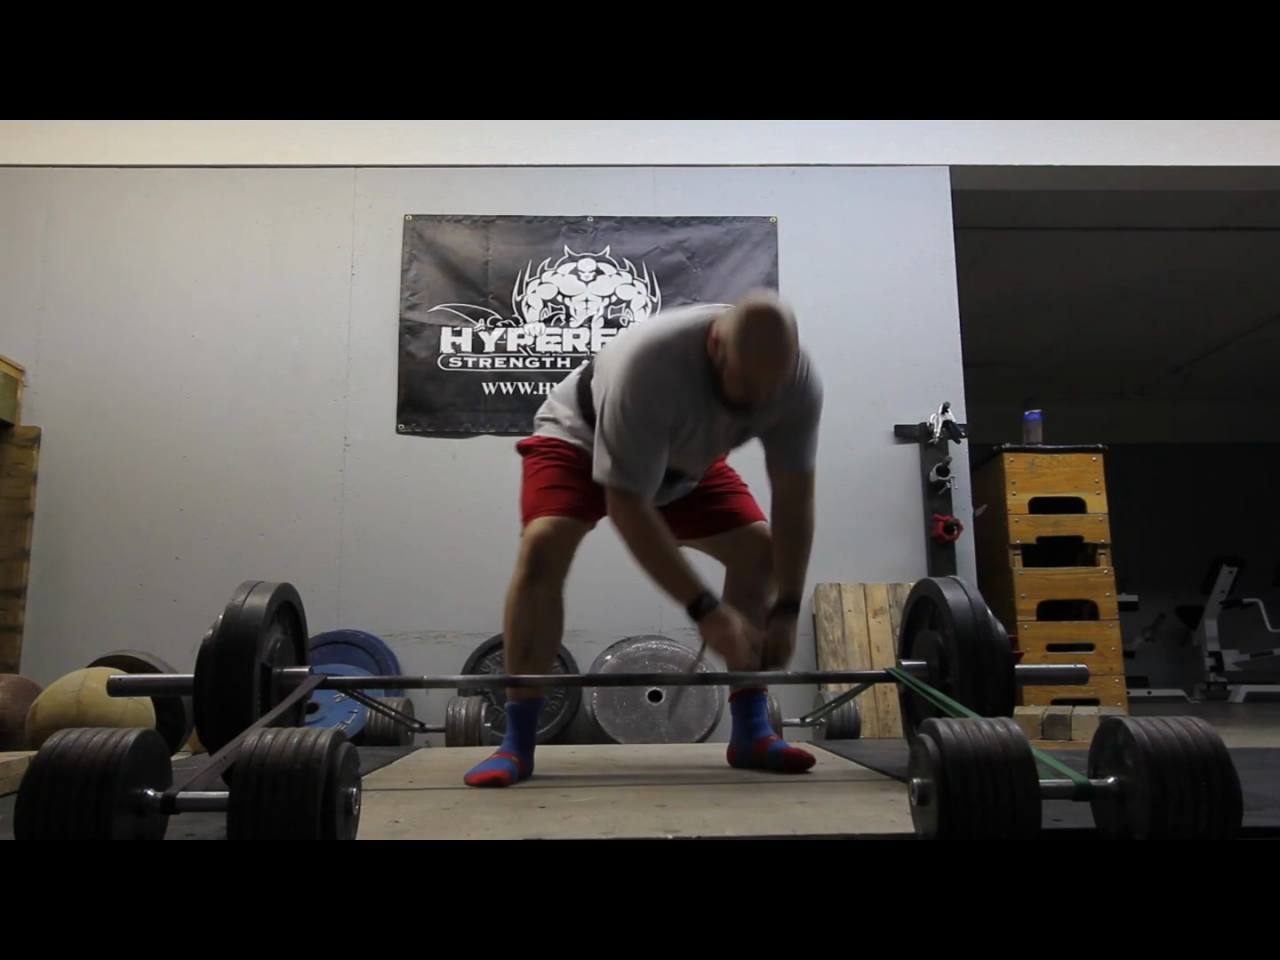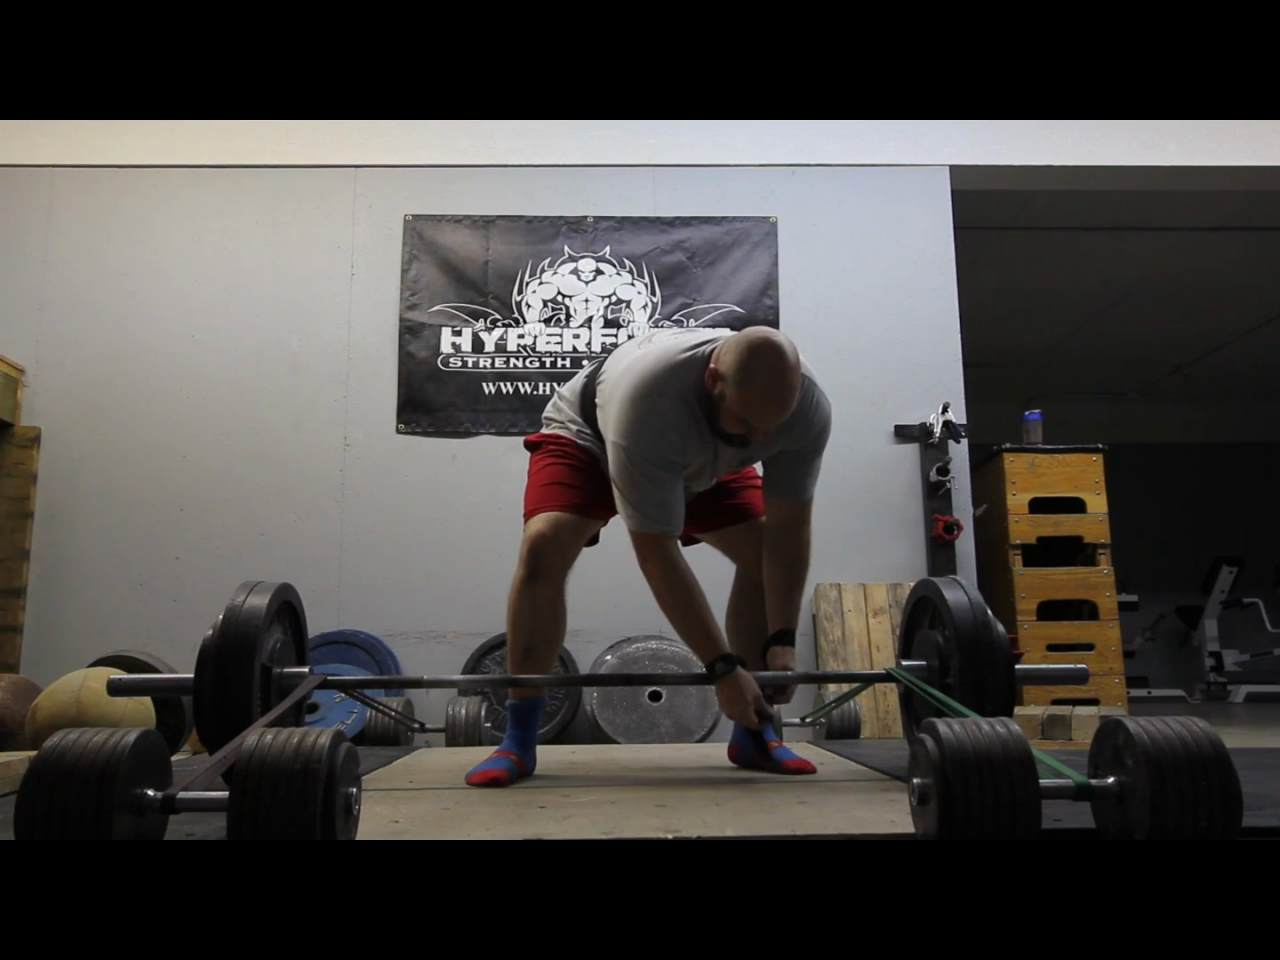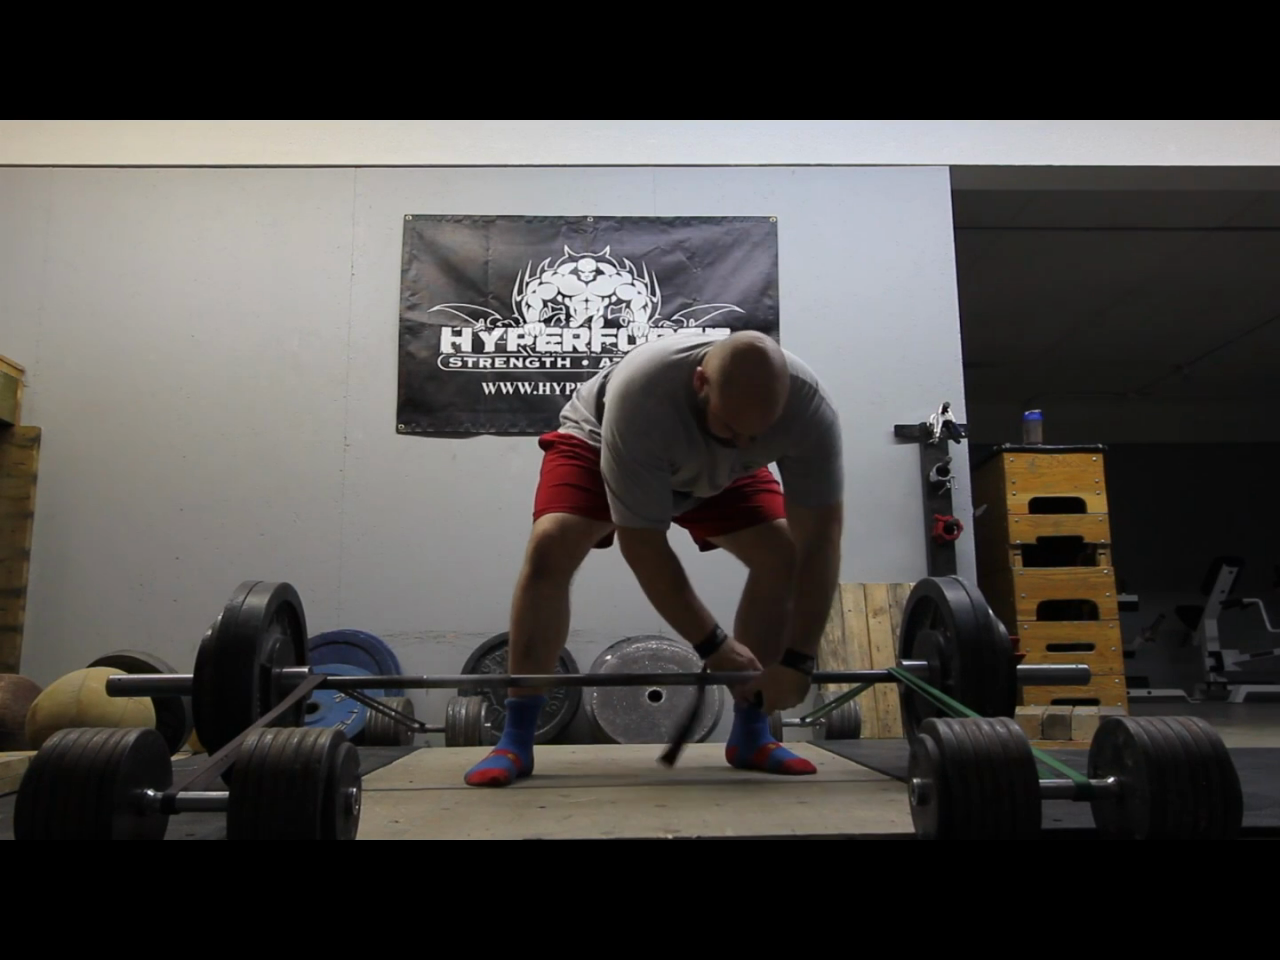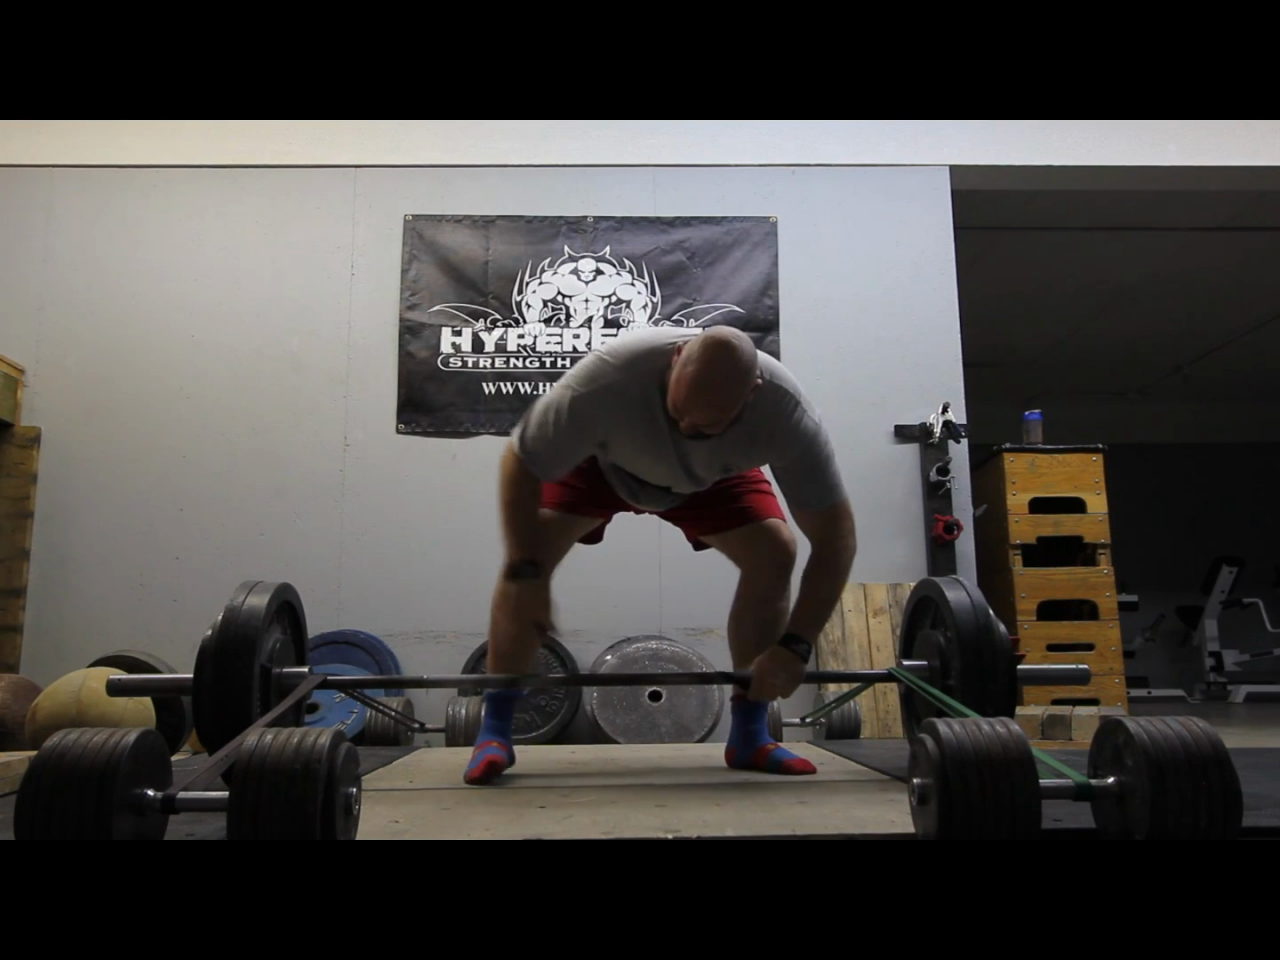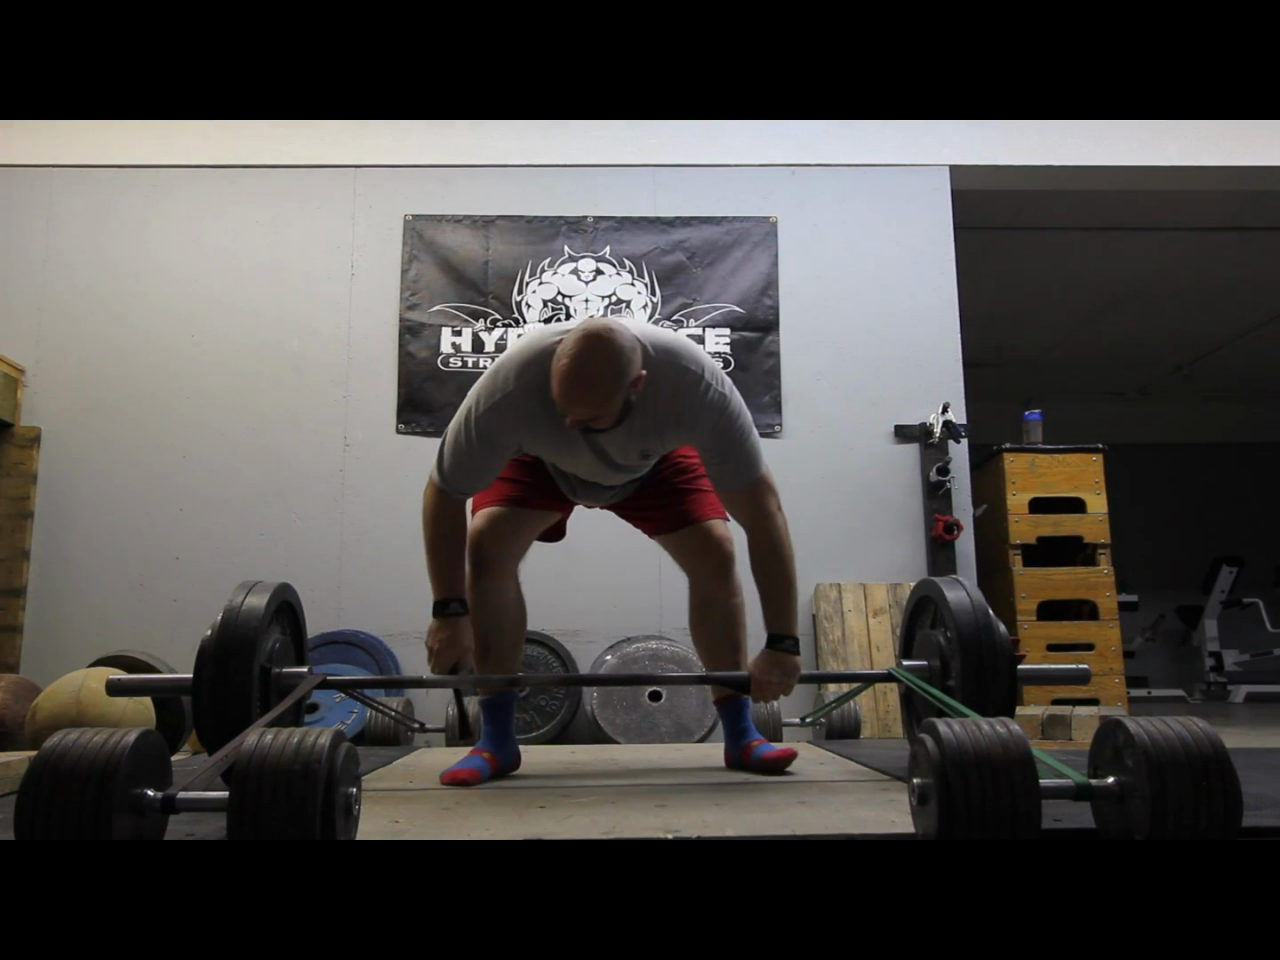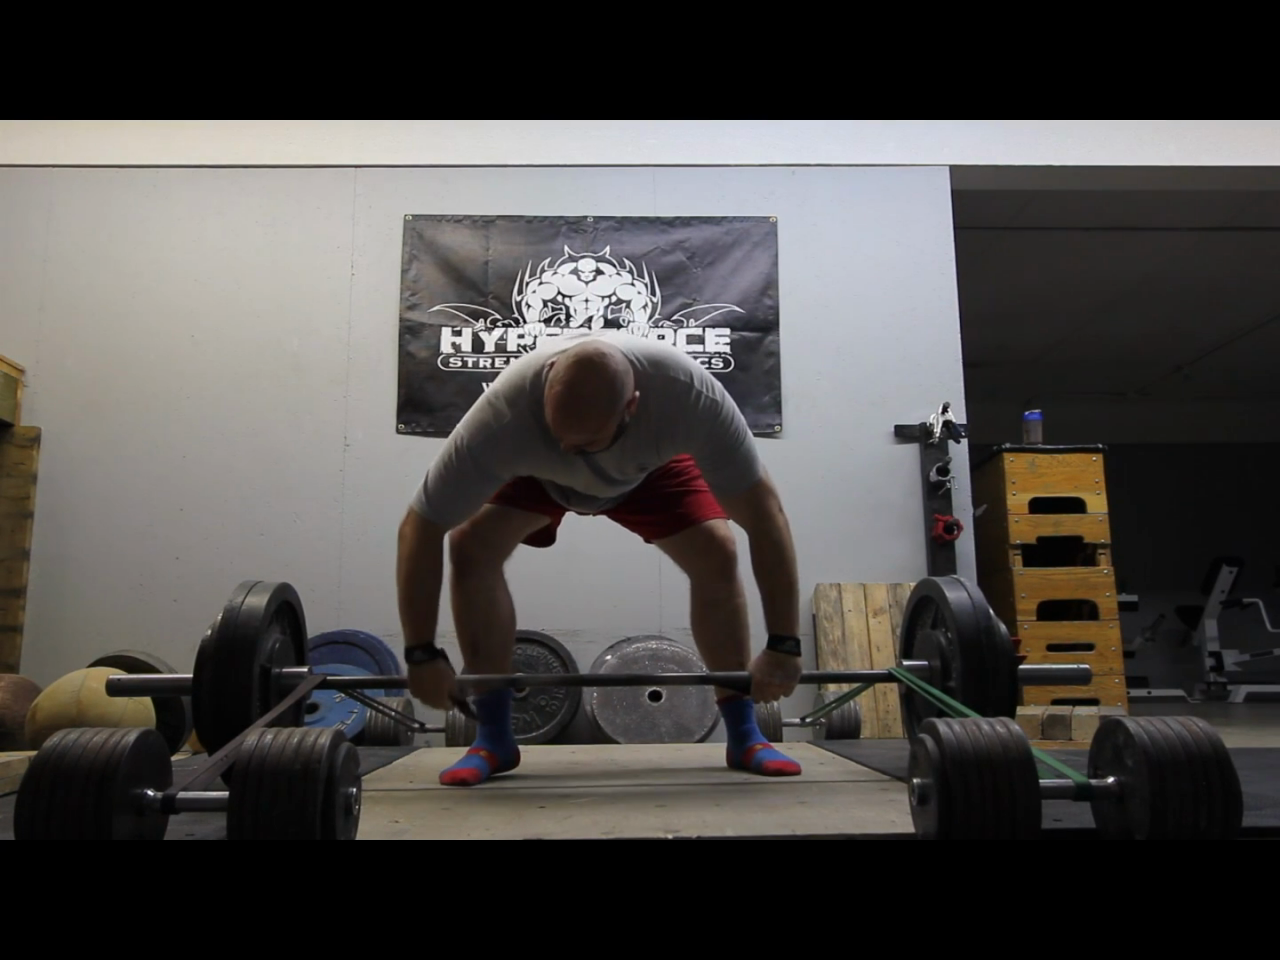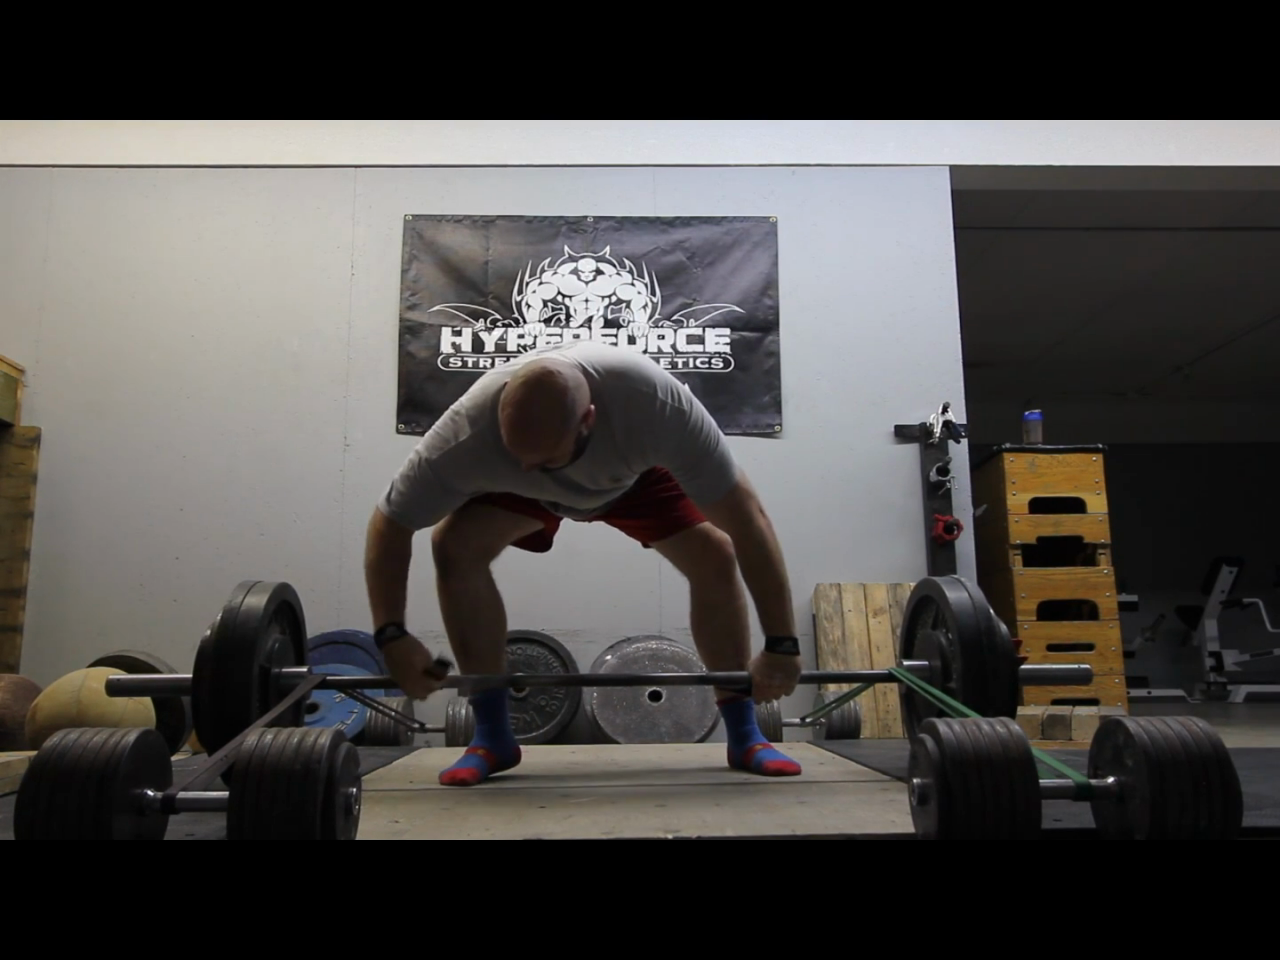
dt=0.7s
person 1, frame 1
left shoulder: (800, 385)
right shoulder: (651, 366)
left elbow: (795, 498)
right elbow: (627, 507)
left wrist: (787, 607)
right wrist: (707, 611)
right hip: (579, 435)
left knee: (760, 552)
right knee: (543, 547)
left ankle: (750, 734)
right ankle: (518, 742)
person 1, frame 2
left shoulder: (806, 406)
right shoulder: (649, 402)
left elbow: (787, 528)
right elbow: (657, 553)
left wrist: (782, 641)
right wrist: (723, 667)
right hip: (588, 434)
left knee: (765, 550)
right knee: (544, 545)
left ankle: (752, 734)
right ankle: (518, 740)
person 1, frame 3
left shoulder: (810, 408)
right shoulder: (642, 397)
left elbow: (819, 541)
right elbow: (643, 545)
left wrist: (799, 660)
right wrist: (714, 645)
right hip: (599, 435)
left knee: (782, 554)
right knee: (550, 546)
left ankle: (750, 735)
right ankle: (516, 739)
person 1, frame 4
left shoulder: (784, 410)
right shoulder: (610, 379)
left elbow: (835, 533)
right elbow: (521, 461)
left wrist: (795, 645)
right wrist: (522, 574)
right hip: (595, 455)
left knee: (774, 552)
right knee: (533, 545)
left ankle: (749, 734)
right ankle: (494, 729)
person 1, frame 5
left shoulder: (697, 386)
right shoulder: (510, 388)
left elbow: (762, 509)
right elbow: (444, 494)
left wrist: (782, 643)
right wrist: (450, 610)
left hip: (655, 458)
right hip: (539, 458)
left knee: (715, 554)
right knee: (487, 545)
left ankle: (740, 733)
right ankle: (497, 739)
person 1, frame 6
left shoulder: (689, 396)
right shoulder: (504, 415)
left elbow: (763, 512)
right elbow: (421, 528)
left wrist: (783, 645)
right wrist: (422, 655)
left hip: (648, 465)
right hip: (532, 471)
left knee: (717, 554)
right knee: (471, 546)
left ankle: (743, 734)
right ankle: (493, 737)
person 1, frame 7
left shoulder: (658, 406)
right shoulder: (468, 433)
left elbow: (745, 516)
right elbow: (387, 526)
left wrist: (781, 645)
right wrist: (392, 636)
left hip: (640, 471)
left knee: (716, 555)
right knee: (454, 545)
left ankle: (743, 734)
right ankle: (492, 736)
